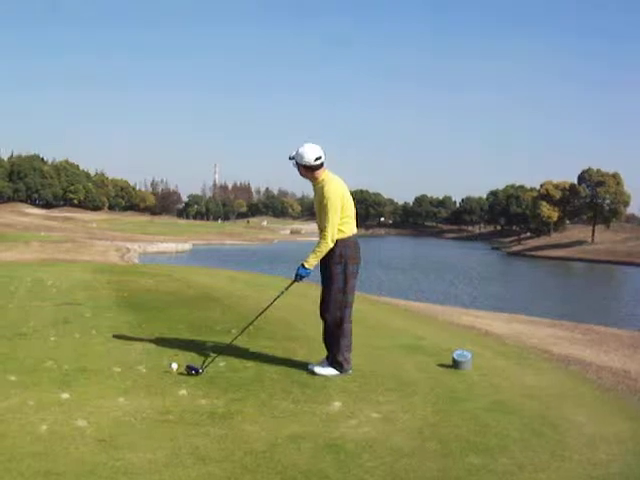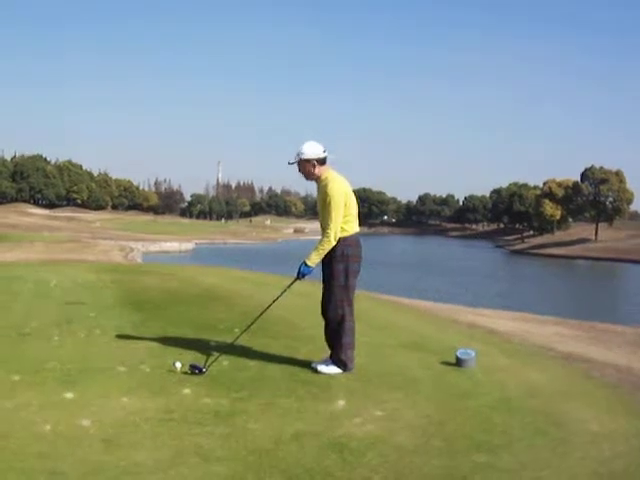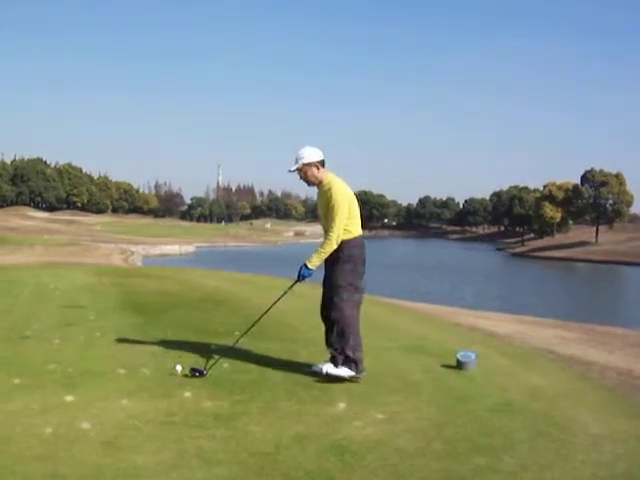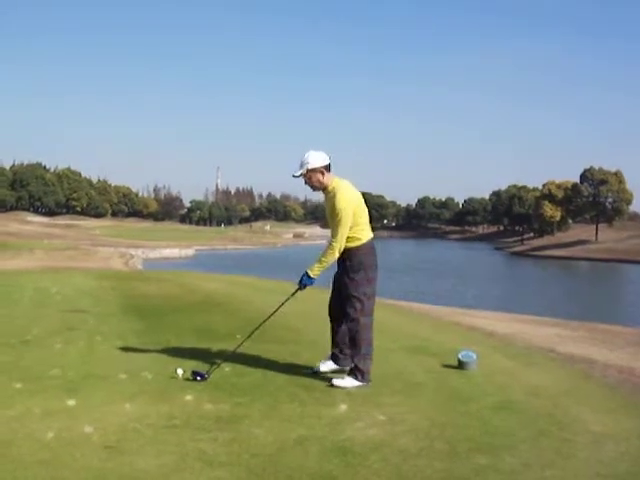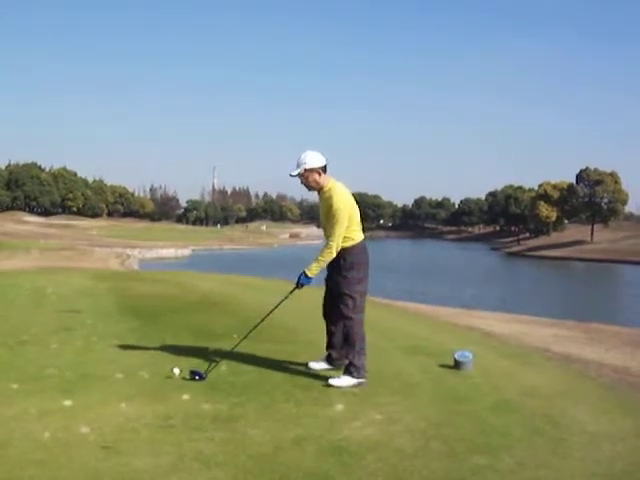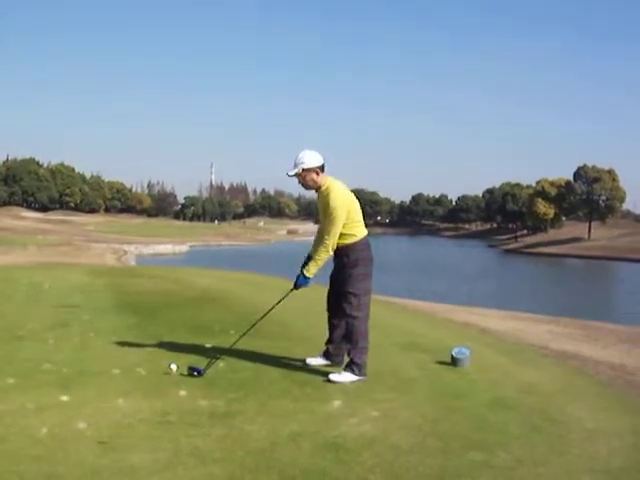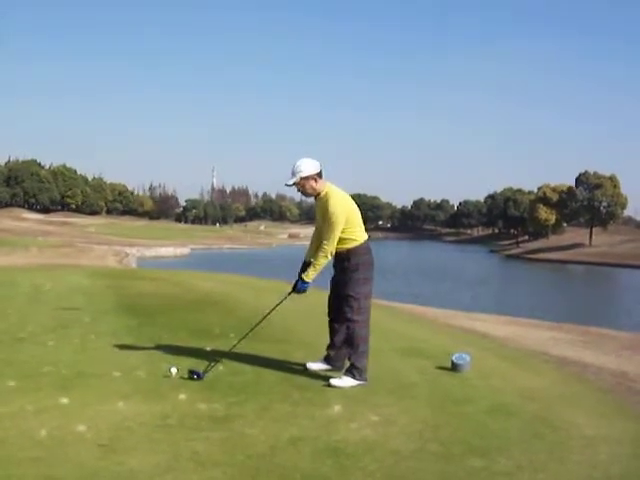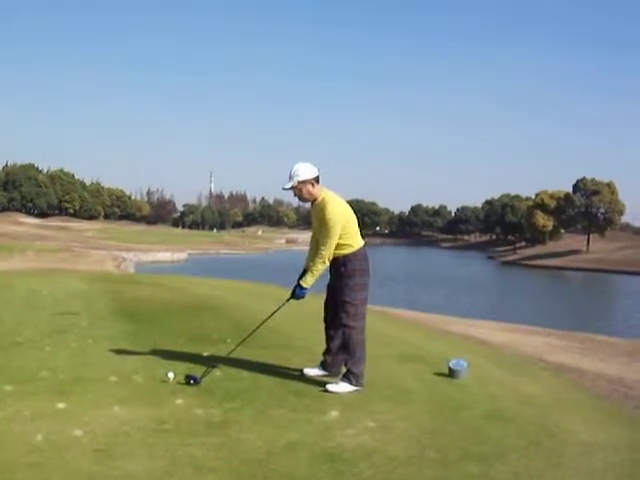
dt=0.5s
person 1, frame 1
left shoulder: (330, 189)
right shoulder: (323, 184)
left elbow: (329, 236)
left wrist: (307, 264)
right wrist: (312, 261)
left hip: (342, 250)
right hip: (334, 249)
left knee: (337, 309)
right knee: (328, 308)
left ankle: (341, 363)
right ankle: (333, 358)
person 1, frame 2
left shoulder: (333, 187)
right shoulder: (325, 183)
left elbow: (331, 234)
left wrist: (310, 262)
right wrist: (315, 259)
left hip: (344, 248)
right hip: (336, 248)
left knee: (340, 307)
right knee: (330, 307)
left ankle: (343, 361)
right ankle: (336, 356)
person 1, frame 3
left shoulder: (337, 190)
right shoulder: (323, 189)
left elbow: (334, 236)
left wrist: (311, 263)
right wrist: (316, 261)
left hip: (349, 251)
right hip: (337, 251)
left knee: (343, 307)
right knee: (329, 309)
left ankle: (353, 363)
right ankle: (338, 359)
person 1, frame 4
left shoulder: (341, 197)
right shoulder: (335, 188)
left elbow: (335, 245)
left wrist: (312, 272)
left hip: (359, 257)
right hip: (348, 256)
left knee: (357, 315)
right knee: (337, 310)
left ankle: (360, 373)
right ankle: (341, 358)
person 1, frame 5
left shoulder: (337, 198)
right shoulder: (325, 193)
left elbow: (333, 244)
left wrist: (310, 272)
right wrist: (320, 267)
left hip: (351, 257)
right hip: (339, 257)
left knee: (349, 313)
right knee: (332, 312)
left ankle: (356, 370)
right ankle: (335, 358)
person 1, frame 6
left shoulder: (336, 196)
right shoulder: (323, 191)
left elbow: (328, 243)
right elbow: (323, 230)
left wrist: (308, 272)
right wrist: (309, 257)
left hip: (356, 254)
right hip: (343, 253)
left knee: (353, 310)
right knee: (335, 306)
left ankle: (357, 367)
right ankle: (333, 354)
person 1, frame 7
left shoulder: (335, 202)
right shoulder: (321, 198)
left elbow: (327, 248)
right elbow: (319, 234)
left wrist: (307, 277)
right wrist: (306, 262)
left hip: (357, 258)
right hip: (344, 257)
left knee: (354, 314)
right knee: (336, 311)
left ankle: (357, 372)
right ankle: (335, 358)
person 1, frame 8
left shoulder: (332, 208)
right shoulder: (316, 204)
left elbow: (324, 254)
right elbow: (316, 240)
left wrist: (305, 284)
right wrist: (305, 271)
left hip: (353, 263)
right hip: (339, 263)
left knee: (350, 320)
right knee: (332, 316)
left ankle: (354, 378)
right ankle: (331, 364)
